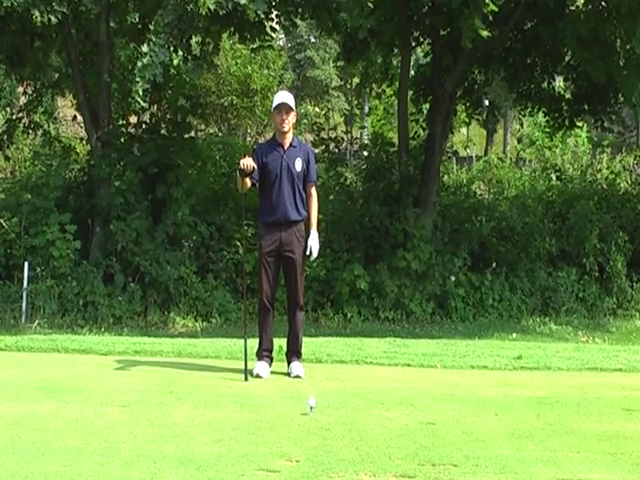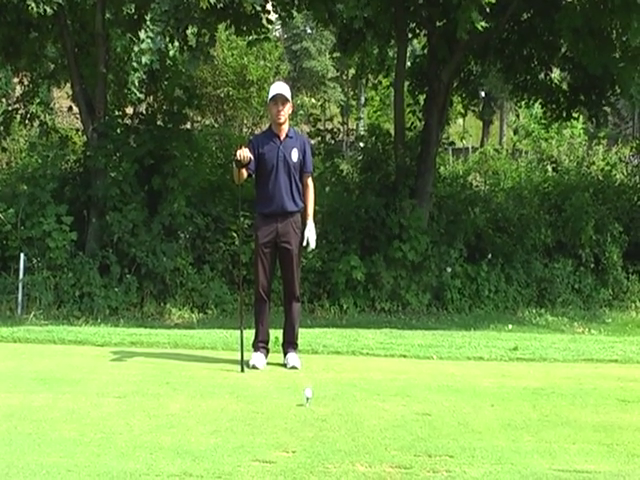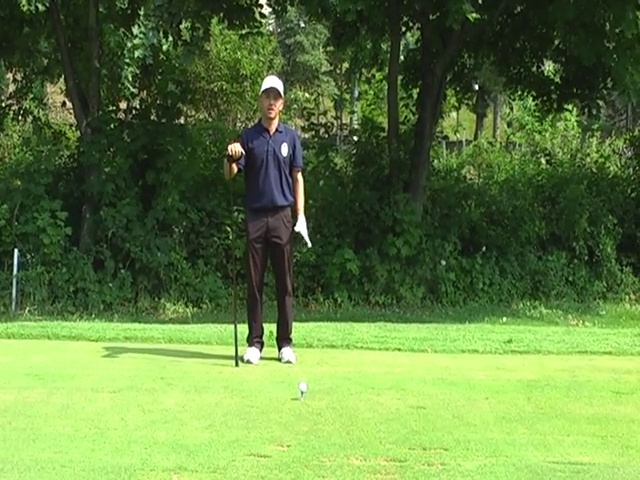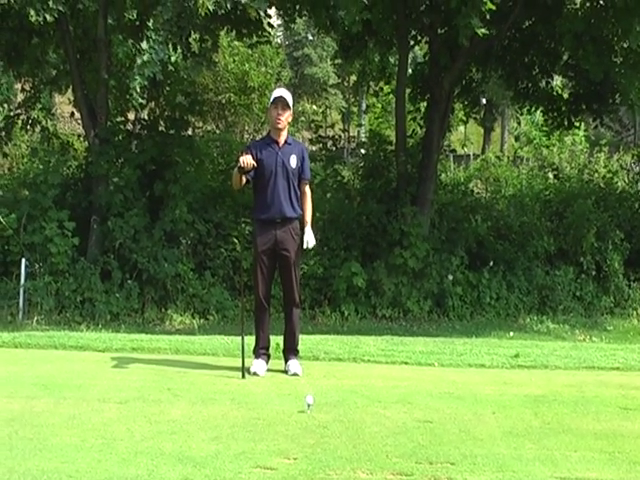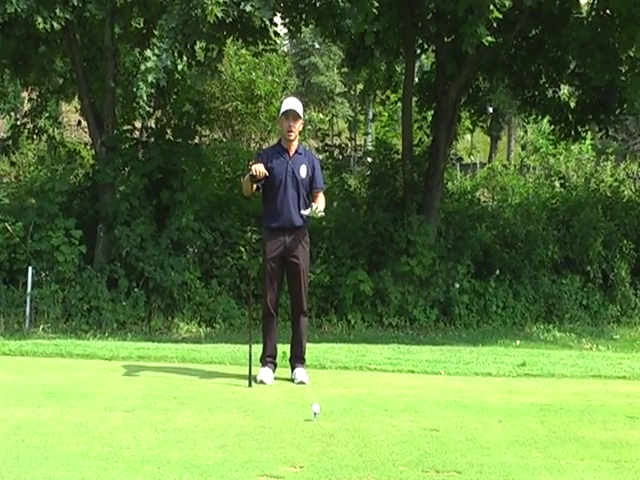
dt=1s
person 1, frame 1
left shoulder: (305, 152)
right shoulder: (261, 151)
left elbow: (311, 193)
right elbow: (244, 188)
left wrist: (314, 231)
right wrist: (243, 172)
left hip: (295, 230)
right hip: (268, 230)
left knee: (296, 297)
right knee: (266, 296)
left ankle: (294, 357)
right ankle: (264, 356)
person 1, frame 2
left shoulder: (301, 142)
right shoulder: (257, 142)
left elbow: (308, 183)
right elbow: (240, 179)
left wrist: (310, 221)
right wrist: (239, 163)
left hip: (291, 221)
right hip: (264, 221)
left knee: (292, 288)
right knee: (262, 287)
left ankle: (290, 348)
right ankle: (260, 347)
person 1, frame 3
left shoulder: (291, 137)
right shoulder: (247, 136)
left elbow: (297, 177)
right elbow: (230, 174)
left wrist: (301, 216)
right wrist: (230, 157)
left hip: (282, 216)
right hip: (255, 217)
left knee: (284, 283)
right knee: (254, 283)
left ankle: (285, 343)
right ankle: (254, 342)
person 1, frame 4
left shoulder: (299, 150)
right shoulder: (255, 148)
left elbow: (305, 190)
right elbow: (237, 185)
left wrist: (308, 227)
right wrist: (240, 168)
left hip: (290, 228)
right hip: (263, 228)
left knee: (292, 295)
right knee: (261, 294)
left ankle: (292, 355)
right ankle: (261, 354)
person 1, frame 5
left shoulder: (310, 159)
right shoulder: (265, 156)
left elbow: (318, 196)
right elbow: (246, 192)
left wrist: (318, 208)
right wrist: (251, 175)
left hip: (298, 237)
right hip: (271, 236)
left knee: (299, 303)
right knee: (269, 302)
left ankle: (298, 363)
right ankle: (268, 362)
